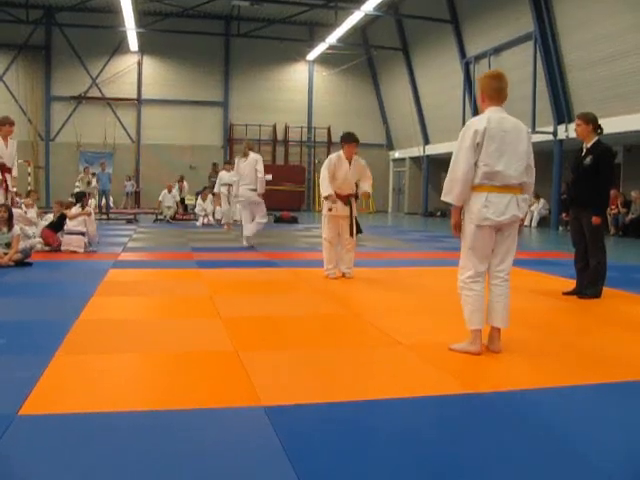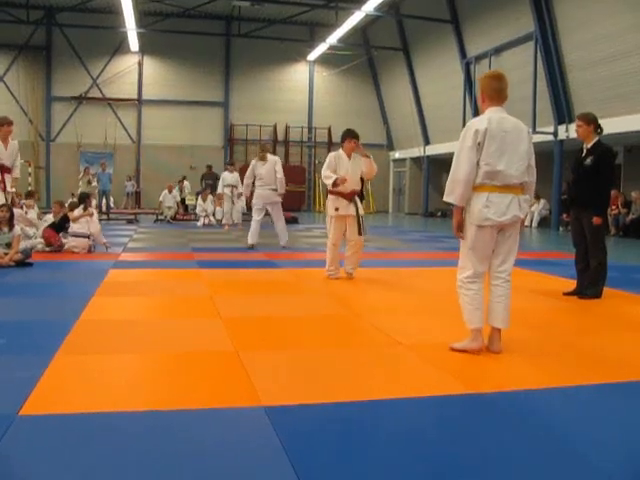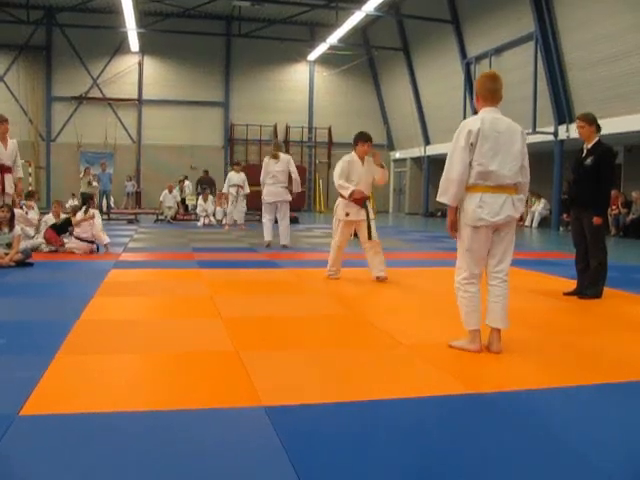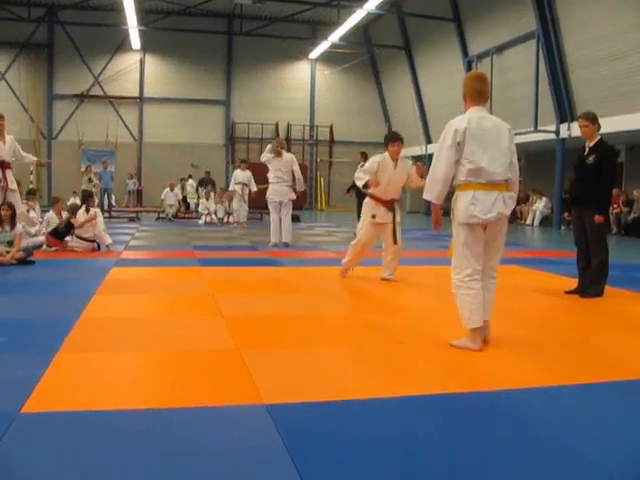
dt=0.3s
person 1, frame 1
left shoulder: (476, 125)
right shoulder: (521, 129)
left elbow: (461, 170)
right elbow: (529, 173)
left wrist: (455, 208)
right wrist: (521, 208)
left hip: (482, 203)
right hip: (511, 204)
left knee: (472, 273)
right knee: (500, 273)
left ankle: (475, 339)
right ankle: (495, 337)
person 1, frame 2
left shoulder: (477, 126)
right shoulder: (522, 129)
left elbow: (463, 171)
right elbow: (530, 173)
left wrist: (457, 209)
right wrist: (522, 208)
left hip: (484, 203)
right hip: (512, 204)
left knee: (470, 273)
right knee: (501, 274)
left ankle: (475, 336)
right ankle: (495, 337)
person 1, frame 3
left shoulder: (471, 125)
right shoulder: (516, 130)
left elbow: (456, 170)
right elbow: (524, 173)
left wrist: (451, 207)
right wrist: (516, 206)
left hip: (478, 203)
right hip: (507, 204)
left knee: (469, 274)
right knee: (499, 274)
left ankle: (473, 337)
right ankle: (495, 338)
person 1, frame 4
left shoulder: (458, 125)
right shoulder: (504, 128)
left elbow: (443, 168)
right elbow: (514, 170)
left wrist: (436, 204)
right wrist: (508, 202)
left hip: (471, 200)
right hip: (499, 200)
left knee: (467, 271)
right knee: (489, 269)
left ankle: (474, 336)
right ankle: (484, 326)
person 2, frame 1
left shoulder: (604, 151)
right shoulder: (581, 152)
left elbow: (606, 184)
left wrist: (599, 212)
right wrist: (568, 208)
left hip: (592, 210)
right hip: (577, 209)
left knee: (594, 250)
right knee: (580, 249)
left ankle: (594, 288)
right ankle: (581, 285)
person 2, frame 2
left shoulder: (604, 151)
right shoulder: (581, 152)
left elbow: (606, 185)
left wrist: (600, 213)
right wrist: (569, 208)
left hip: (593, 210)
right hip: (577, 209)
left knee: (595, 250)
right knee: (580, 249)
left ankle: (594, 289)
right ankle: (582, 286)
person 2, frame 3
left shoulder: (605, 151)
right shoulder: (581, 152)
left elbow: (607, 185)
left wrist: (600, 213)
right wrist: (569, 208)
left hip: (593, 210)
right hip: (578, 209)
left knee: (596, 250)
right knee: (581, 249)
left ankle: (594, 289)
right ankle: (582, 285)
person 2, frame 4
left shoulder: (606, 150)
right shoulder: (583, 151)
left elbow: (608, 183)
left wrist: (602, 211)
right wrist: (571, 207)
left hip: (594, 209)
right hip: (579, 208)
left knee: (597, 249)
right knee: (582, 248)
left ankle: (595, 287)
right ankle: (583, 284)
person 3, frame 1
left shoulder: (360, 163)
right shoulder: (333, 159)
left elbow: (364, 181)
right elbow: (324, 178)
left wrist: (365, 191)
right wrist: (329, 195)
left hip: (348, 203)
right hip: (332, 202)
left knee: (349, 239)
right knee: (329, 237)
left ankle: (346, 269)
right ankle: (331, 270)
person 3, frame 2
left shoulder: (359, 159)
right shoulder: (333, 157)
left elbow: (370, 174)
right elbow: (325, 174)
left wrist: (366, 156)
right wrist: (336, 180)
left hip: (353, 202)
right hip: (337, 201)
left knee: (356, 239)
right knee: (334, 239)
left ankle: (350, 269)
right ankle: (332, 271)
person 3, frame 3
left shoulder: (371, 162)
right shoulder: (346, 161)
left elbow: (380, 181)
right elbow: (339, 181)
left wrist: (380, 165)
right wrist: (352, 191)
left hip: (364, 206)
right hip: (347, 205)
left knee: (372, 240)
right knee: (339, 241)
left ankle: (379, 272)
right ankle: (332, 271)
person 3, frame 4
left shoulder: (406, 164)
right shoulder: (377, 160)
left elbow: (414, 183)
right elbow: (359, 175)
left wrist: (420, 175)
right wrist: (368, 182)
left hip: (392, 208)
right hip: (374, 206)
left knee: (393, 244)
right knee: (362, 240)
left ankle: (388, 273)
right ankle: (346, 265)
